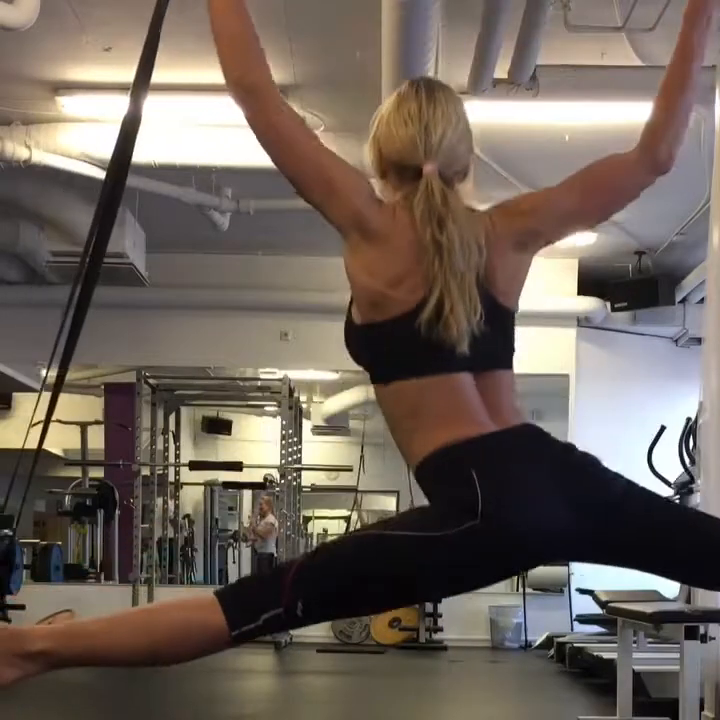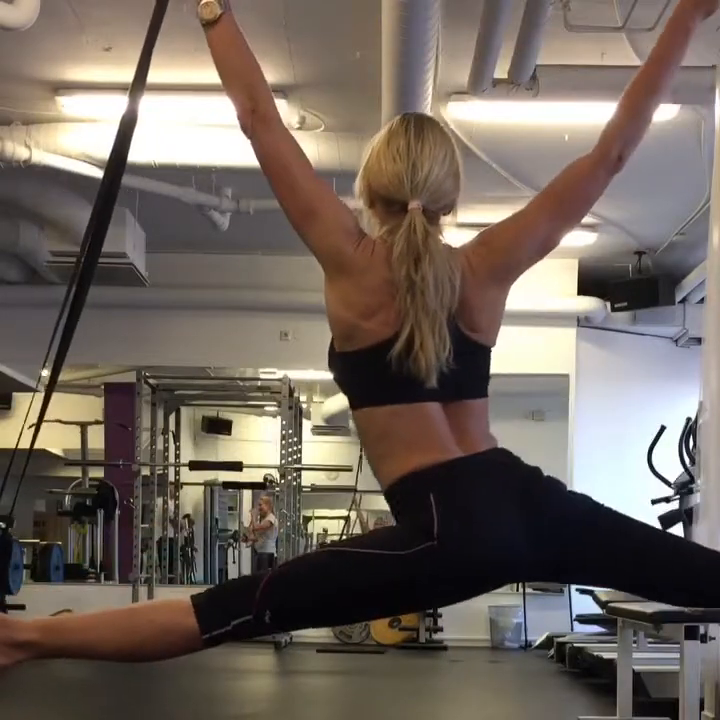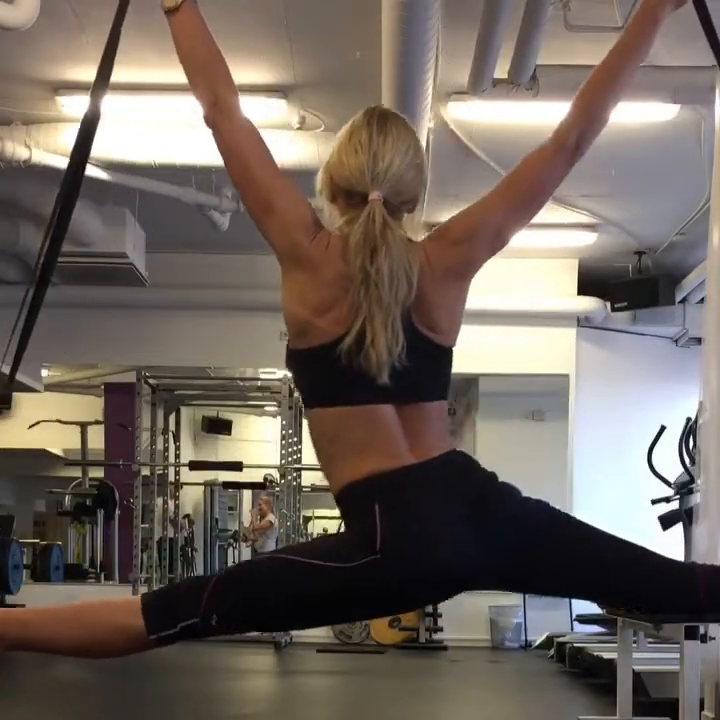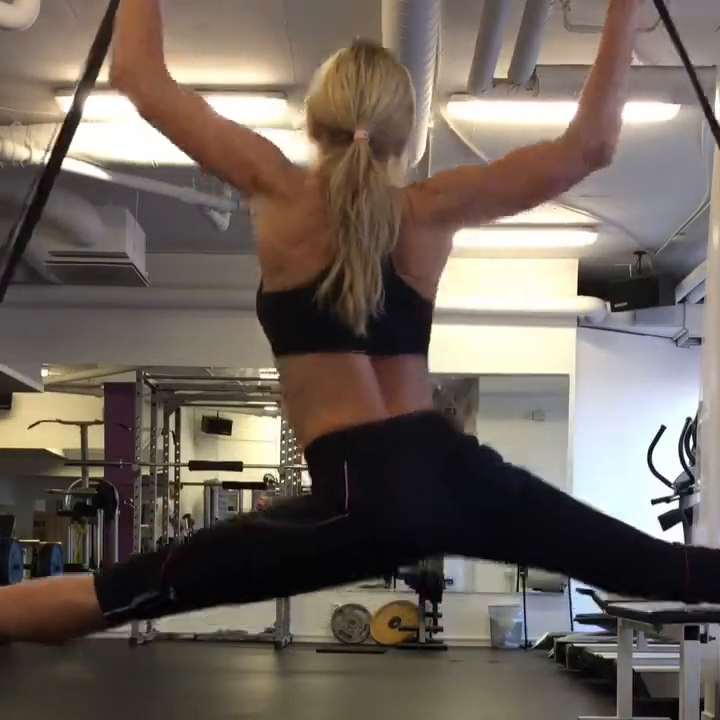
dt=0.5s
person 1, frame 1
left shoulder: (371, 230)
right shoulder: (508, 233)
left elbow: (255, 93)
right elbow: (655, 155)
left hip: (485, 504)
right hip: (566, 479)
left knee: (257, 605)
person 1, frame 2
left shoulder: (351, 264)
right shoulder: (485, 270)
left elbow: (260, 121)
right elbow: (610, 153)
left hip: (449, 528)
right hip: (533, 503)
left knee: (229, 612)
person 1, frame 3
left shoulder: (308, 258)
right shoulder: (446, 263)
left elbow: (222, 111)
right elbow: (569, 141)
left hip: (397, 535)
right hip: (483, 509)
left knee: (175, 613)
right knee: (677, 587)
person 1, frame 4
left shoulder: (277, 190)
right shoulder: (429, 210)
left elbow: (138, 76)
right elbow: (591, 144)
left hip: (363, 497)
right hip: (458, 478)
left knee: (134, 590)
right knee: (651, 567)
